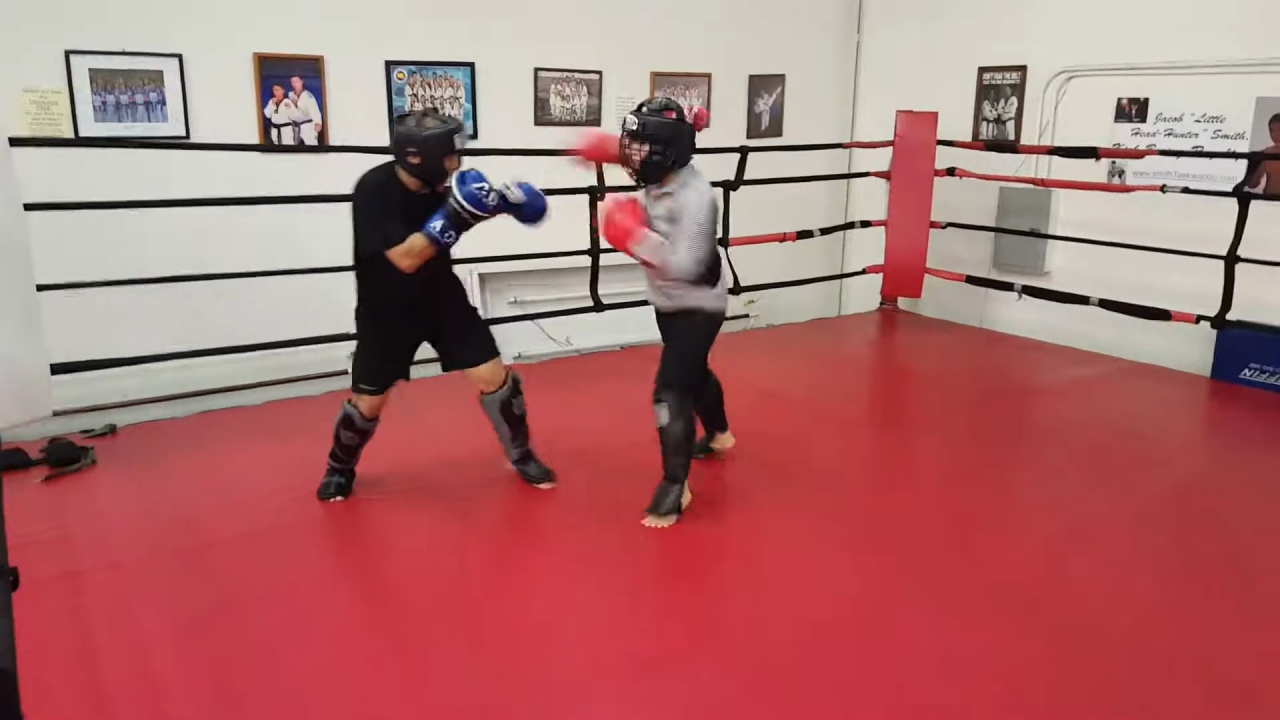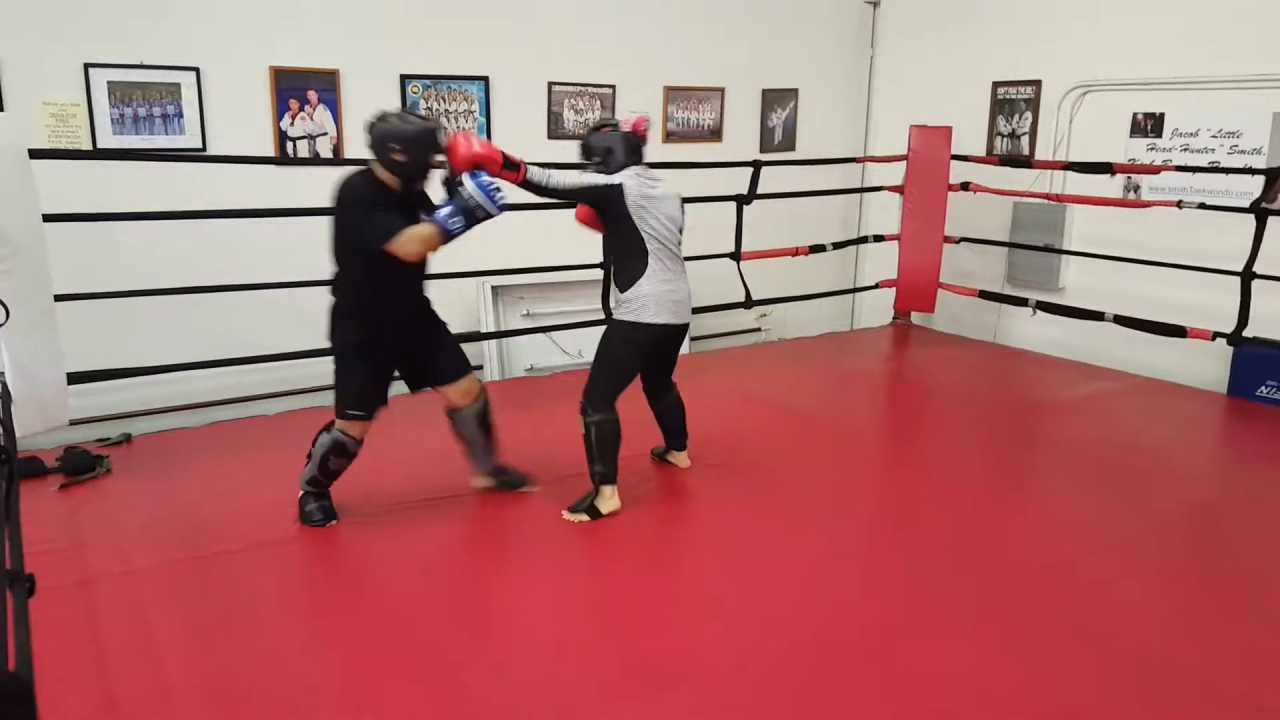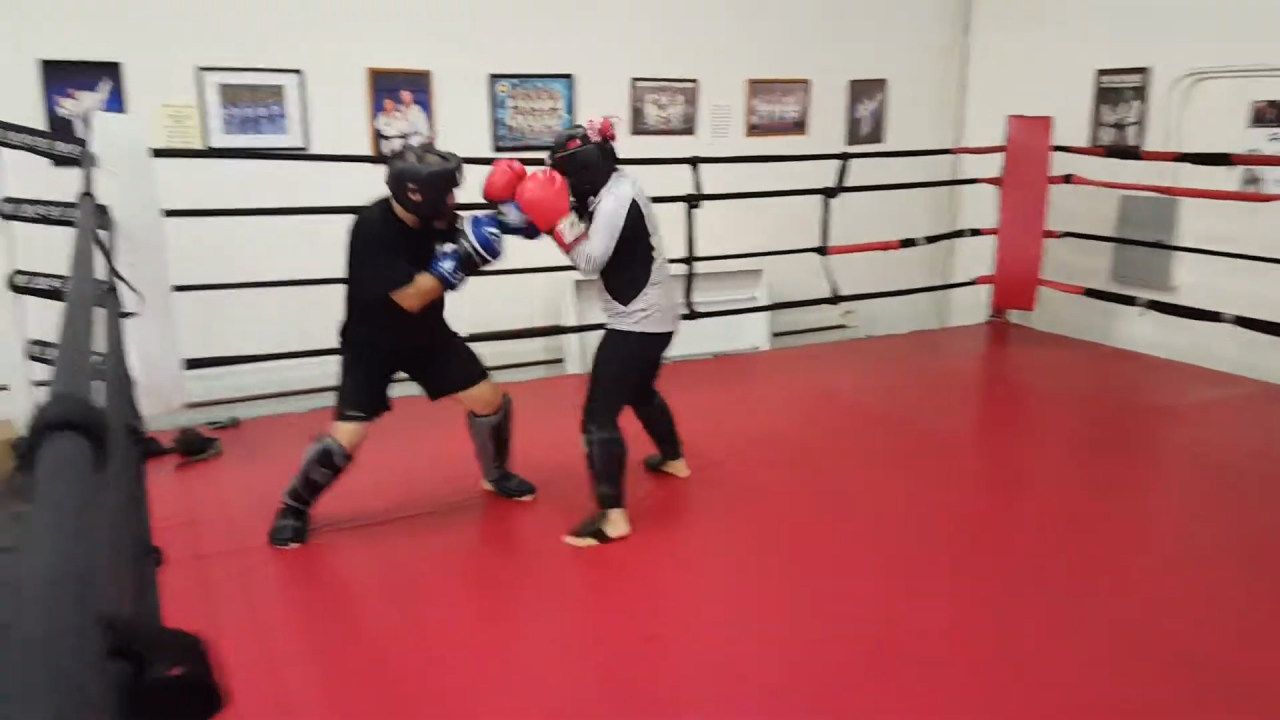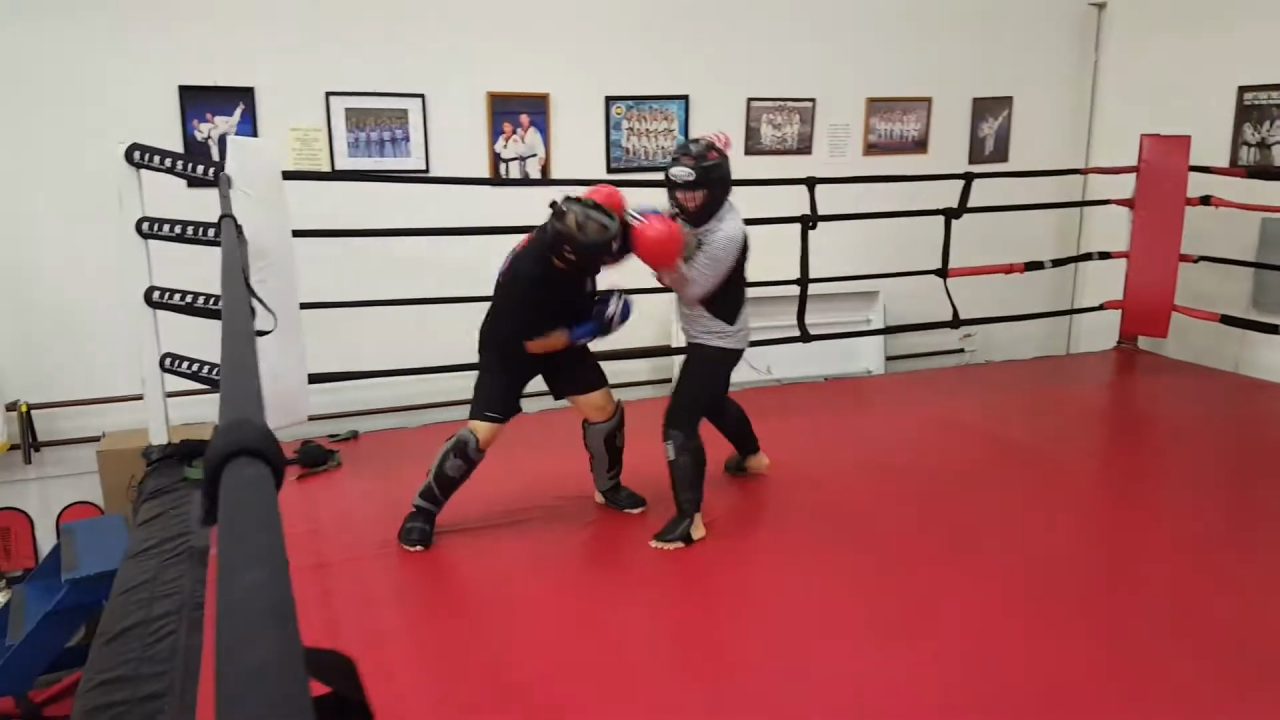
dt=1s
person 1, frame 1
left shoulder: (692, 192)
right shoulder: (662, 174)
left elbow: (681, 266)
left wrist: (635, 239)
right wrist: (608, 153)
left hip: (695, 304)
right hip: (671, 300)
left knee: (670, 389)
right knee: (692, 370)
left ankle: (675, 486)
right ankle: (718, 434)
person 1, frame 2
left shoulder: (615, 186)
right shoulder: (670, 195)
left elbow: (554, 182)
left wrist: (495, 161)
left hip: (639, 315)
right hip: (676, 312)
left knee: (598, 399)
right knee: (659, 381)
left ankle: (606, 492)
right ankle: (677, 449)
person 1, frame 3
left shoulder: (616, 196)
right shoulder: (619, 191)
left elbow: (591, 259)
right elbow: (586, 230)
left wrist: (559, 219)
left hip: (637, 323)
right hip: (659, 317)
left knee: (600, 415)
right knee: (641, 392)
left ankle: (613, 515)
right ankle: (673, 457)
person 1, frame 4
left shoulder: (732, 234)
right shoulder: (692, 212)
left elbow: (691, 289)
left wrist: (667, 263)
left hip: (717, 338)
right hip: (703, 333)
left knee: (681, 421)
right knee: (713, 400)
left ankle: (689, 518)
right ankle: (751, 456)
person 2, frame 1
left shoulder: (440, 178)
right shoulder: (373, 191)
left elbow: (481, 196)
right elbow: (406, 258)
left wrist: (506, 198)
right wrist: (451, 216)
left hip: (442, 299)
right hip: (386, 310)
left knee: (494, 377)
right knee: (367, 402)
left ankle: (522, 455)
right ankle: (340, 466)
person 2, frame 2
left shoulder: (408, 187)
right shoulder: (357, 193)
left elbow: (432, 231)
right elbow: (408, 247)
left wrist: (462, 192)
right wrist: (464, 209)
left hip: (412, 316)
right hip: (361, 326)
left knee: (467, 392)
right knee: (353, 425)
left ankle: (489, 467)
right ankle: (313, 490)
person 2, frame 3
left shoulder: (429, 214)
right shoulder: (373, 229)
left elbow: (467, 229)
right elbow: (411, 298)
left wrist: (502, 221)
right wrist: (460, 260)
left hip: (425, 334)
right hip: (371, 344)
left knee: (491, 400)
right knee: (345, 439)
left ankle: (496, 475)
right ankle: (295, 506)
person 2, frame 4
left shoulder: (566, 235)
right shoulder: (527, 276)
left elbow: (598, 256)
right elbow: (535, 345)
left wrist: (618, 236)
right wrist: (596, 324)
left hip: (555, 334)
right hip: (510, 348)
left knee: (602, 409)
right knee: (481, 434)
left ankle: (609, 486)
right ankle: (423, 510)
